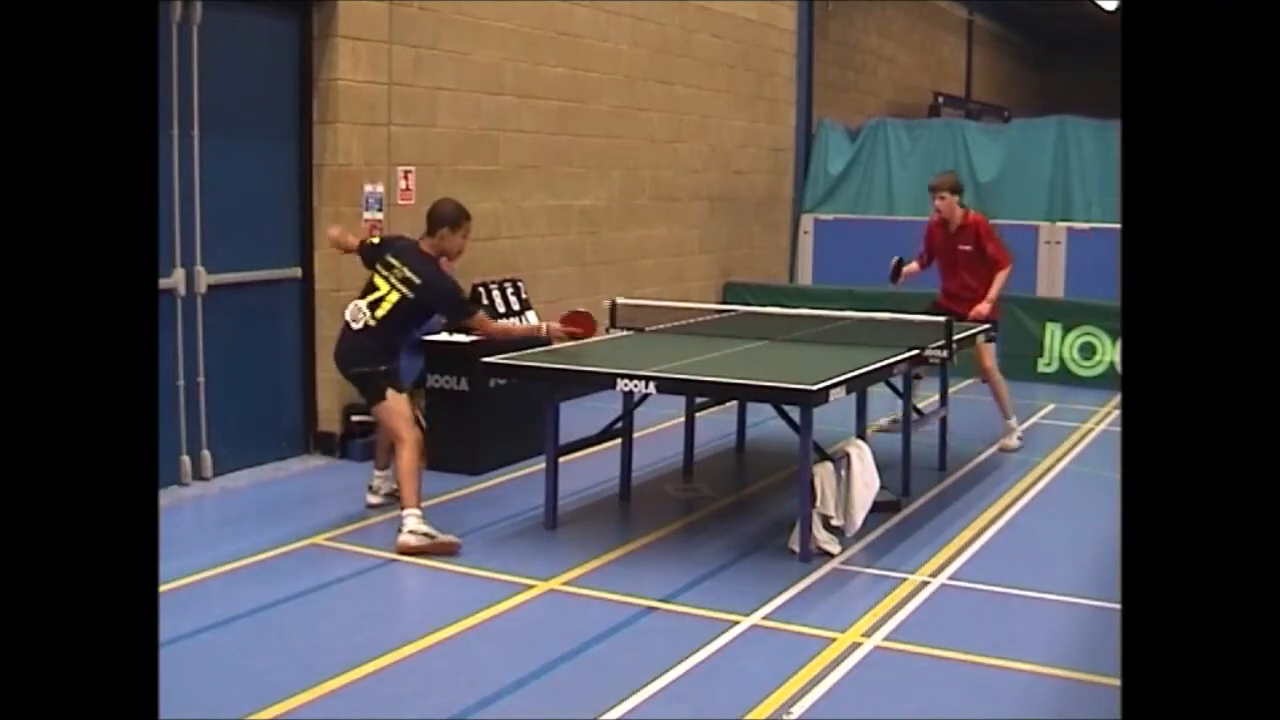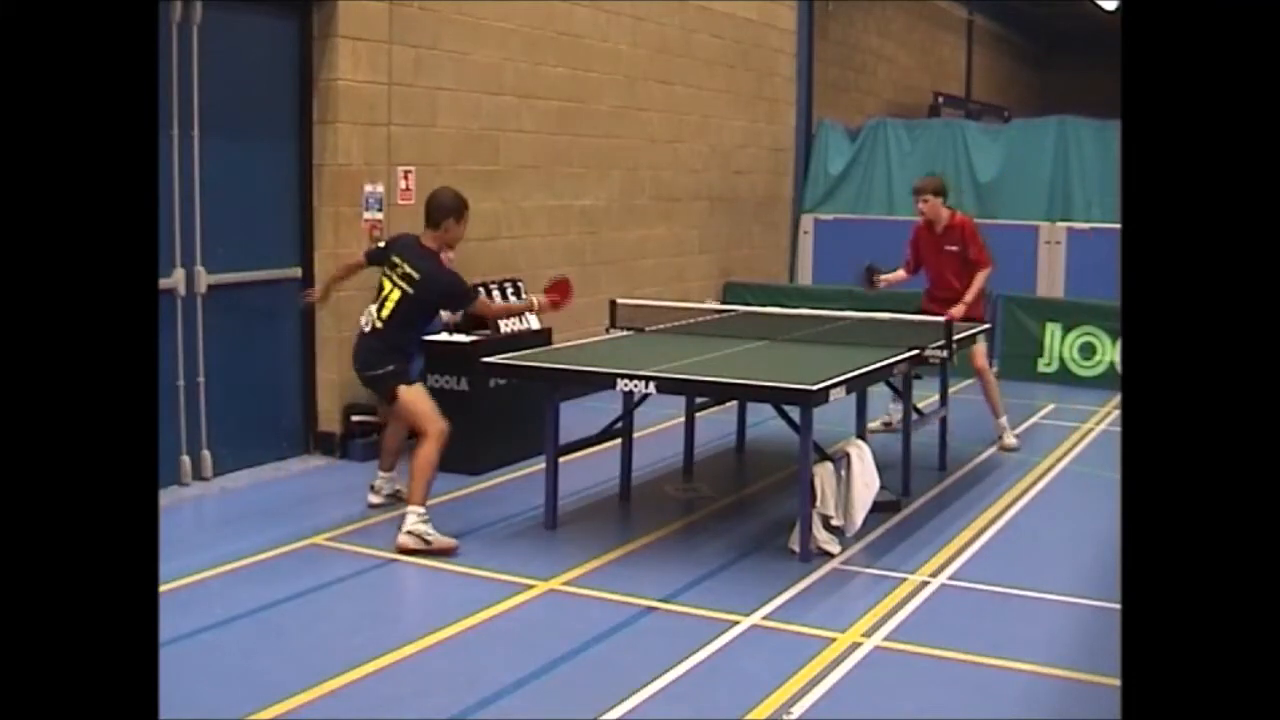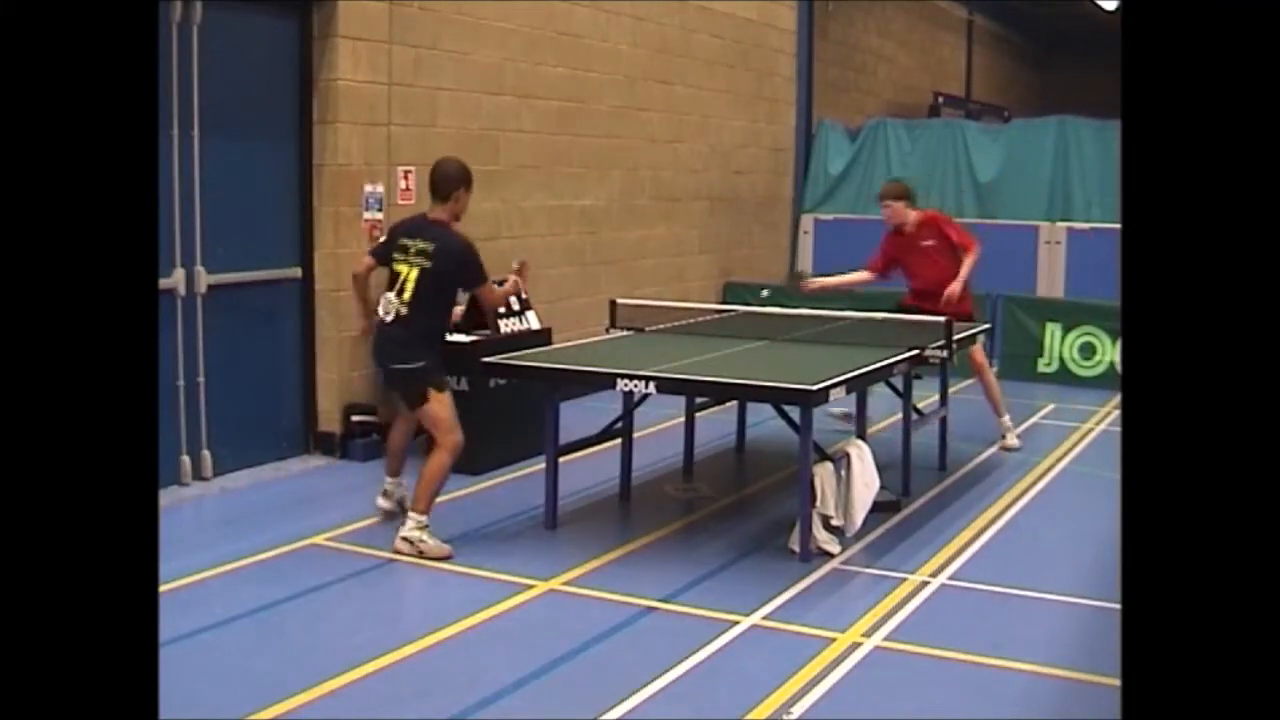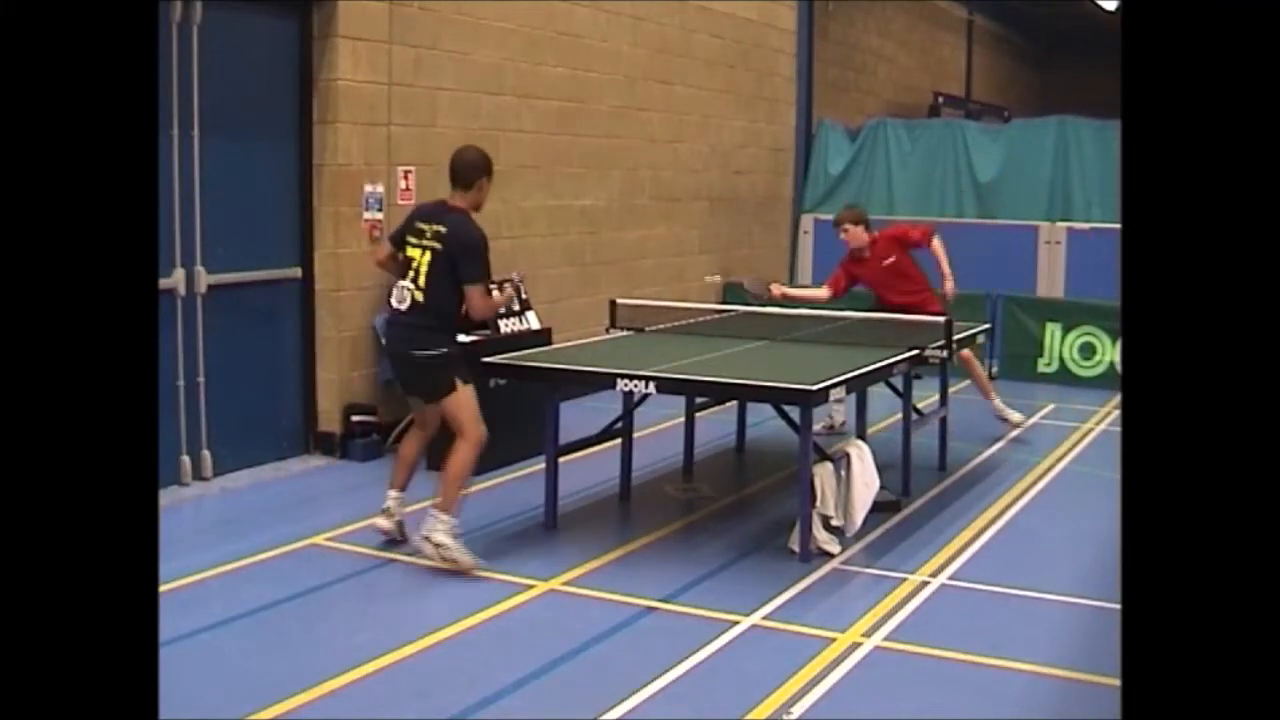
dt=0.2s
person 1, frame 1
left shoulder: (393, 246)
right shoulder: (439, 283)
left elbow: (346, 243)
right elbow: (488, 328)
left wrist: (339, 236)
right wrist: (540, 329)
left hip: (353, 346)
right hip: (367, 360)
left knee: (395, 414)
right knee: (409, 437)
left ankle: (381, 484)
right ankle: (413, 527)
person 1, frame 2
left shoulder: (397, 246)
right shoulder: (440, 277)
left elbow: (354, 265)
right elbow: (488, 310)
left wrist: (325, 289)
right wrist: (532, 305)
left hip: (373, 350)
right hip: (384, 361)
left knee: (400, 412)
right knee: (435, 430)
right ankle: (414, 526)
person 1, frame 3
left shoulder: (403, 230)
right shoulder: (457, 247)
left elbow: (360, 273)
right elbow: (491, 300)
left wrist: (369, 315)
right wrist: (512, 286)
left hip: (388, 345)
right hip: (414, 355)
left knee: (408, 418)
right knee: (449, 440)
left ankle: (391, 492)
right ankle: (413, 532)
person 1, frame 4
left shoulder: (421, 215)
right shoulder: (468, 234)
left elbow: (383, 258)
right elbow: (478, 310)
right wrist: (502, 299)
left hip: (400, 337)
right hip: (430, 344)
left knee: (425, 424)
right knee: (472, 435)
left ankle: (391, 511)
right ankle: (439, 531)
person 2, frame 1
left shoulder: (979, 225)
right shoulder: (934, 227)
left elbow: (1004, 265)
right elbow: (923, 261)
left wrist: (989, 301)
right wrist: (904, 271)
left hip: (978, 306)
right hip: (947, 302)
left knee: (987, 366)
left ankle: (1012, 429)
right ankle: (904, 413)
person 2, frame 2
left shoulder: (964, 225)
right shoulder: (920, 231)
left elbow: (985, 267)
right elbow: (910, 269)
left wrist: (964, 304)
right wrist: (887, 279)
left hip: (966, 308)
right hip: (933, 306)
left knee: (980, 365)
left ankle: (1004, 428)
right ankle: (895, 415)
person 2, frame 3
left shoulder: (936, 221)
right shoulder: (892, 238)
left elbow: (972, 249)
right elbow: (870, 273)
left wrist: (959, 281)
right wrist: (823, 282)
left hip: (954, 305)
right hip: (917, 304)
left knee: (978, 362)
left ankle: (1006, 427)
person 2, frame 4
left shoulder: (893, 237)
right shoulder: (849, 265)
left elbow: (932, 237)
right elbow: (827, 293)
left wrist: (947, 276)
right wrist: (788, 292)
left hip: (926, 307)
right hip: (891, 312)
left knee: (965, 356)
left ankle: (997, 406)
right ankle: (837, 418)
